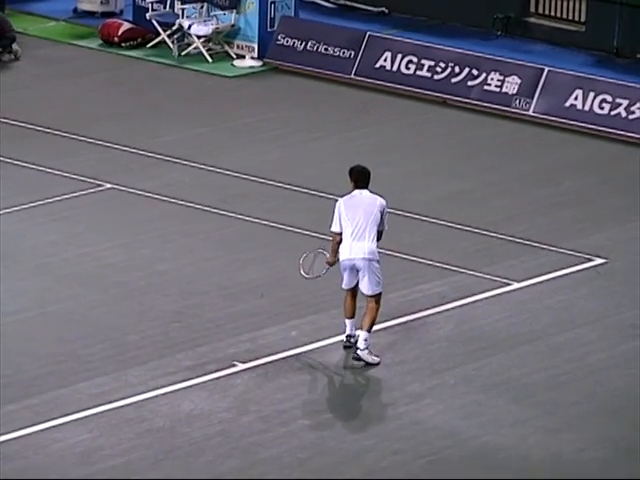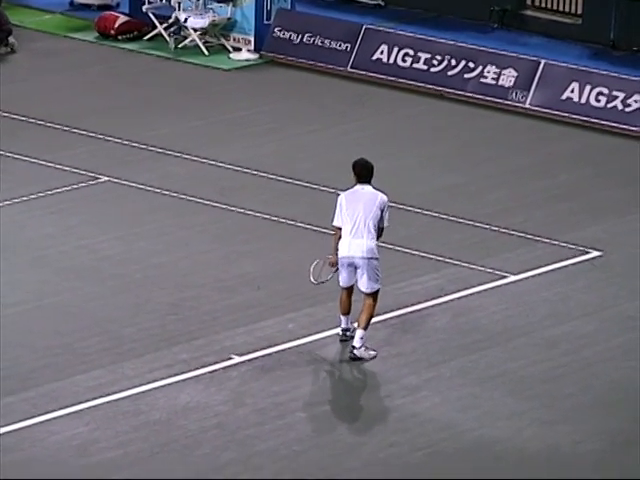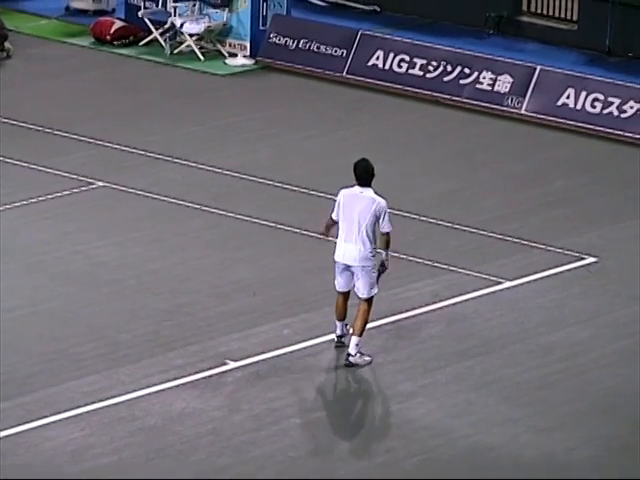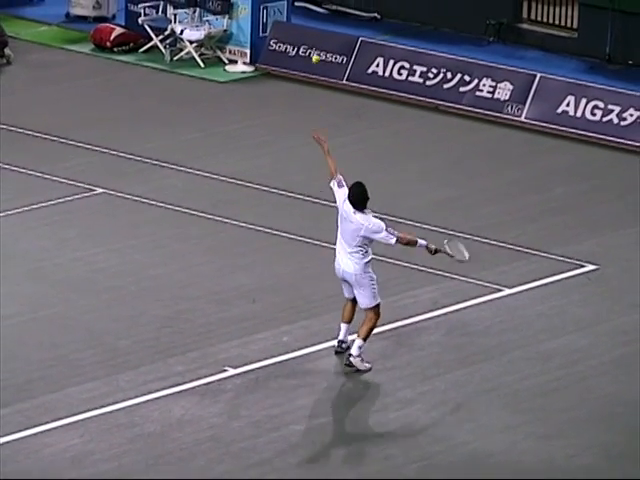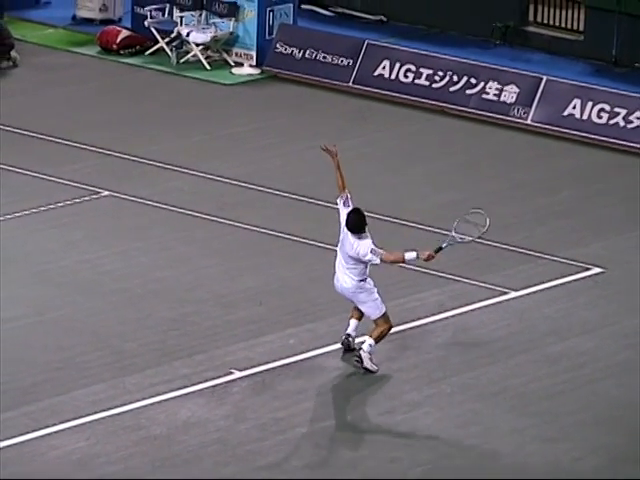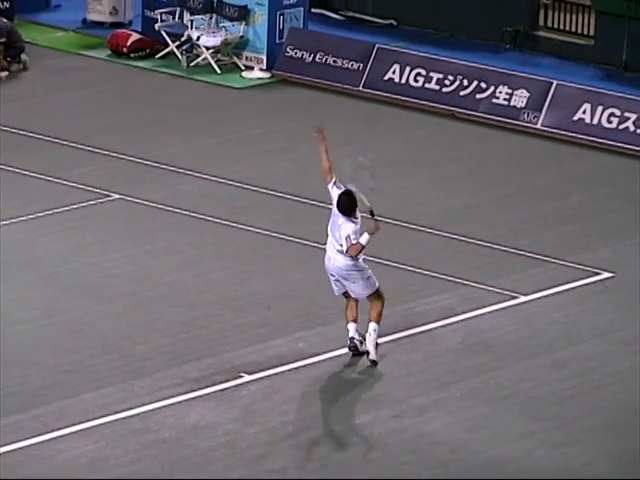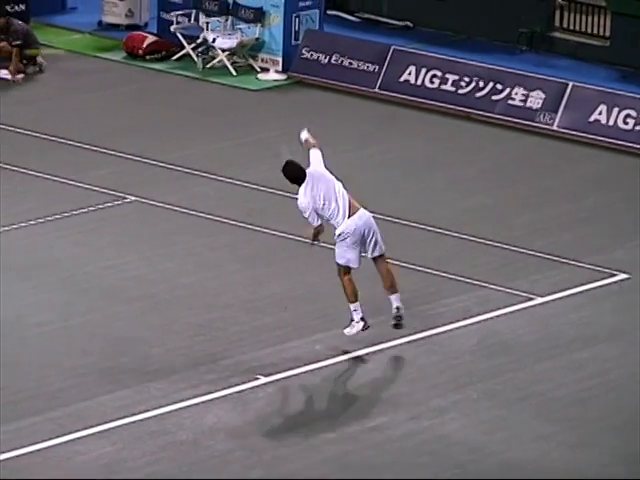
dt=0.3s
person 1, frame 1
left shoulder: (342, 203)
right shoulder: (380, 202)
left elbow: (337, 237)
left wrist: (333, 256)
left hip: (346, 255)
right hip: (368, 255)
left knee: (350, 292)
right knee: (373, 301)
left ankle: (350, 336)
right ankle: (362, 346)
person 1, frame 2
left shoulder: (344, 197)
right shoulder: (381, 199)
left elbow: (338, 231)
right elbow: (379, 232)
left wrist: (334, 255)
left hip: (345, 251)
right hip: (367, 252)
left knee: (346, 290)
right knee: (370, 298)
left ankle: (345, 329)
right ankle: (358, 345)
person 1, frame 3
left shoulder: (344, 195)
right shoulder: (379, 204)
left elbow: (334, 219)
right elbow: (385, 235)
left wrist: (326, 228)
right wrist: (385, 257)
left hip: (342, 254)
right hip: (363, 258)
left knee: (342, 295)
right knee: (365, 304)
left ankle: (340, 335)
right ankle: (353, 353)
person 1, frame 4
left shoulder: (344, 203)
right shoulder: (371, 225)
left elbow: (334, 175)
right elbow: (400, 239)
left wrist: (325, 148)
right wrist: (426, 245)
left hip: (340, 265)
right hip: (359, 270)
left knee: (351, 300)
right knee: (372, 314)
left ankle: (342, 341)
right ankle: (355, 354)
person 1, frame 5
left shoulder: (346, 218)
right shoulder: (362, 246)
left elbow: (342, 190)
right elbow: (389, 257)
left wrist: (335, 161)
right wrist: (417, 255)
left hip: (340, 282)
right hip: (357, 287)
left knee: (361, 306)
right knee: (384, 325)
left ankle: (350, 334)
right ankle: (365, 349)
person 1, frame 6
left shoulder: (339, 198)
right shoulder: (348, 228)
left elbow: (328, 173)
right elbow: (353, 252)
left wrist: (323, 144)
right wrist: (368, 234)
left hip: (331, 265)
right hip: (349, 268)
left knee: (351, 298)
right knee: (377, 300)
left ankle: (353, 337)
right ankle: (371, 338)
person 1, frame 7
left shoulder: (305, 202)
right shoulder: (316, 170)
left elbow: (317, 228)
right elbow: (314, 147)
left wrist: (314, 237)
right wrist: (306, 137)
left hip: (347, 230)
right hip: (363, 219)
left knee: (344, 273)
right knee: (381, 263)
left ankle: (358, 318)
right ankle: (397, 306)
